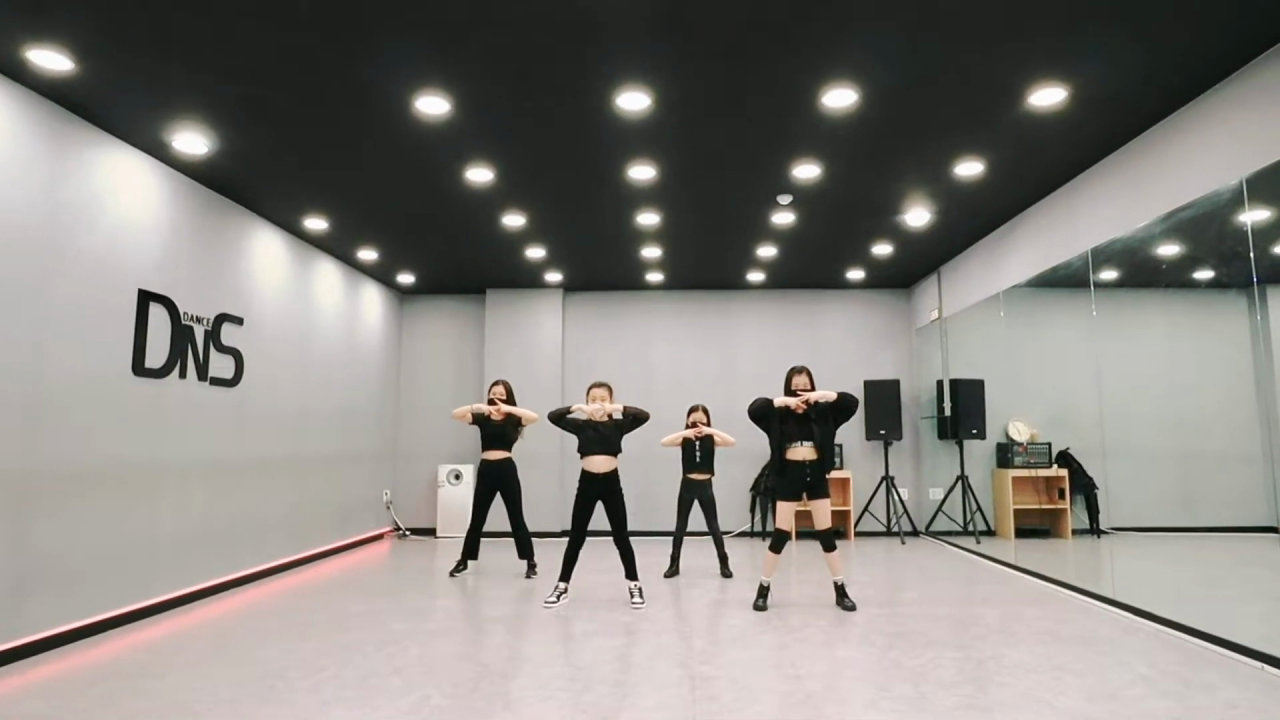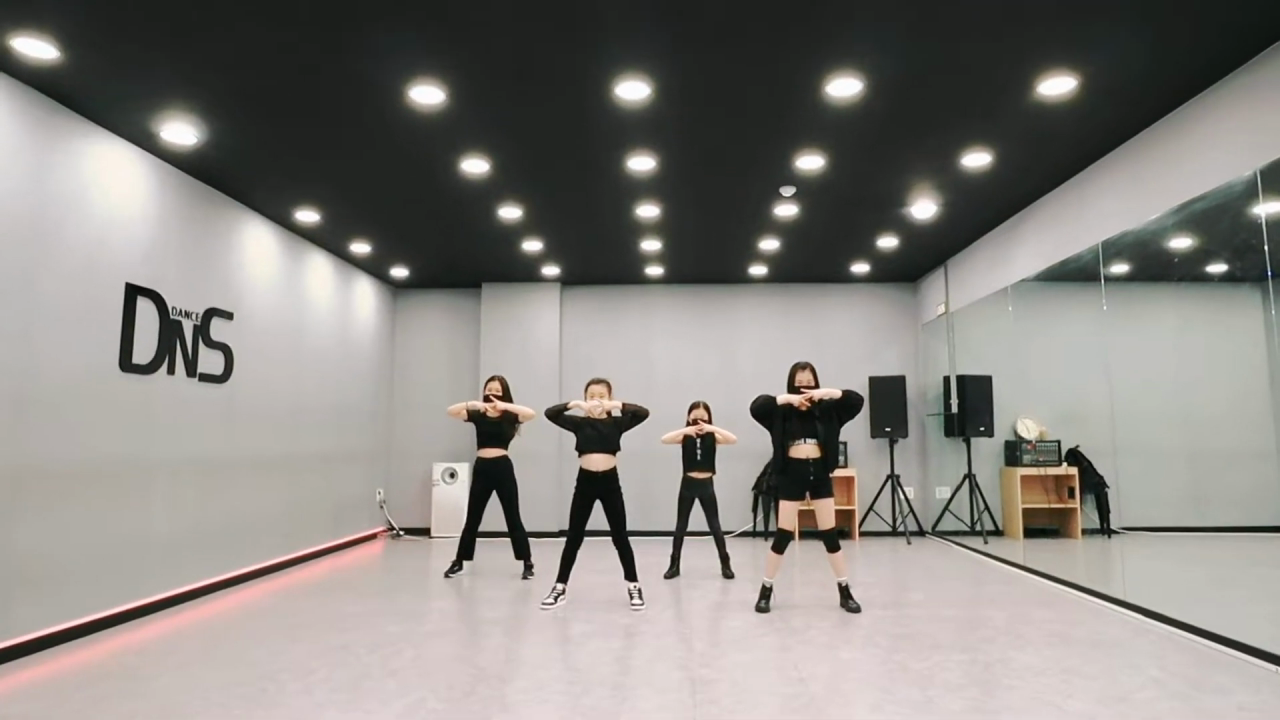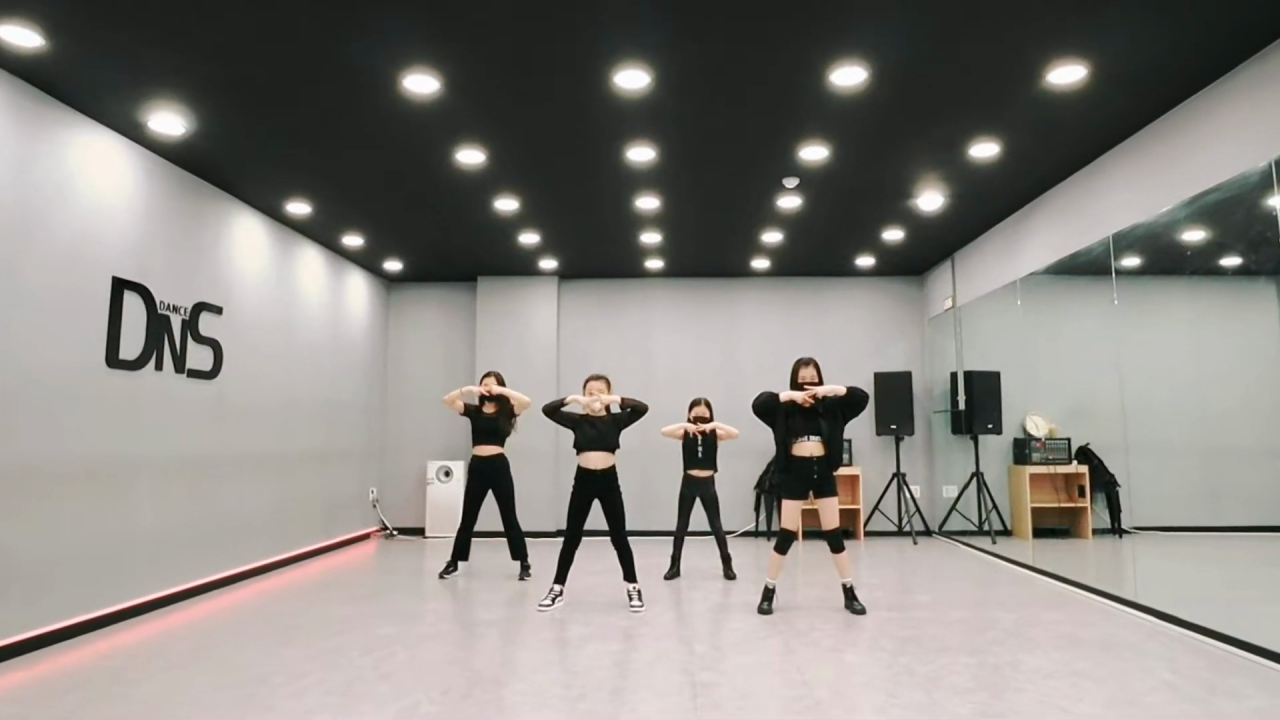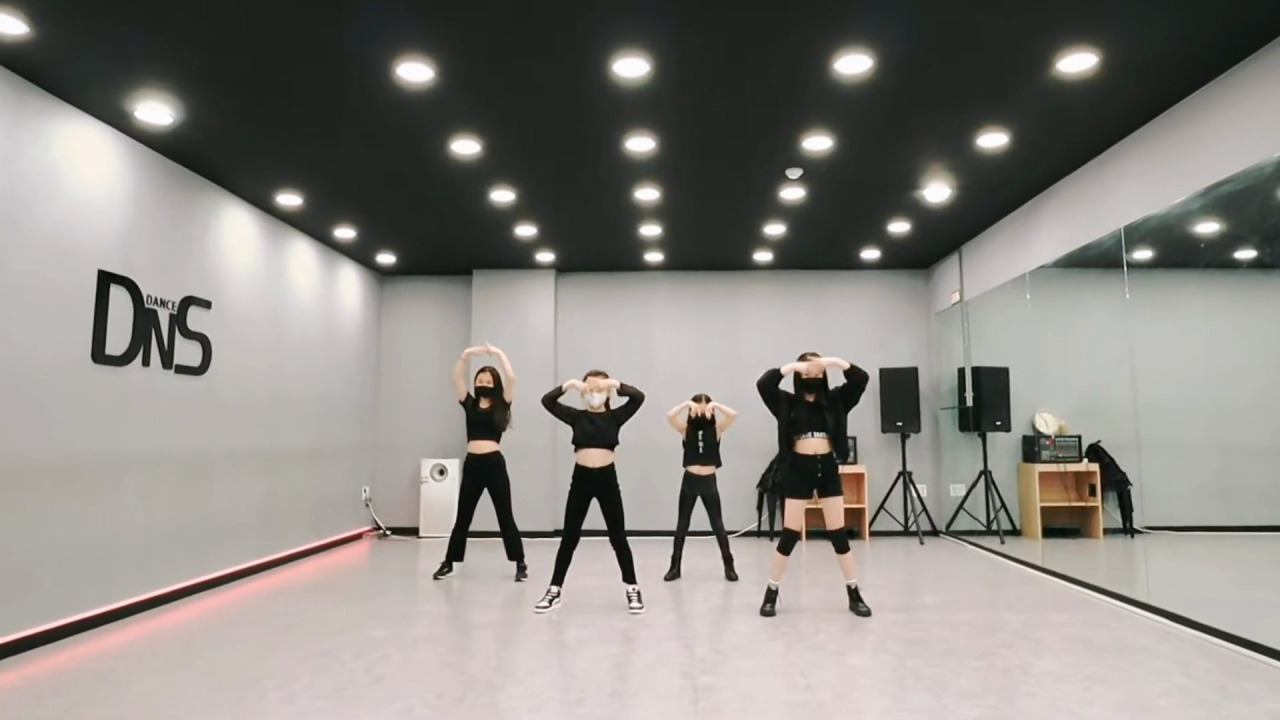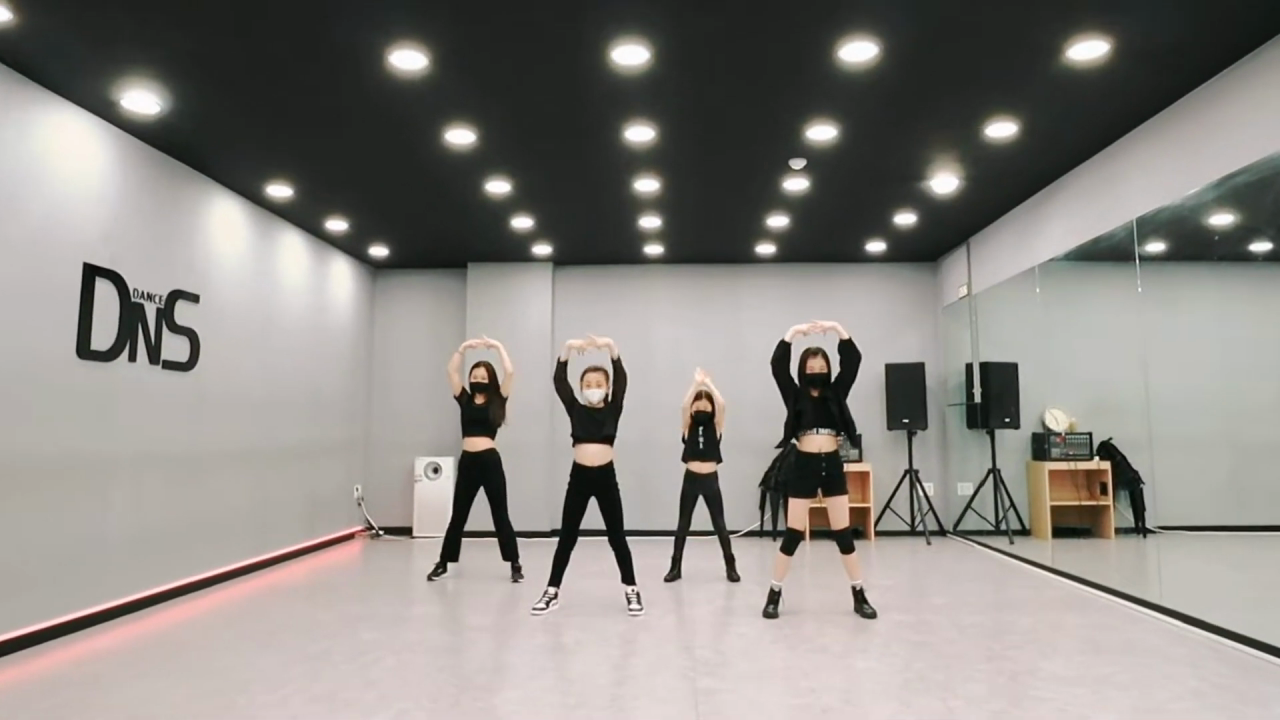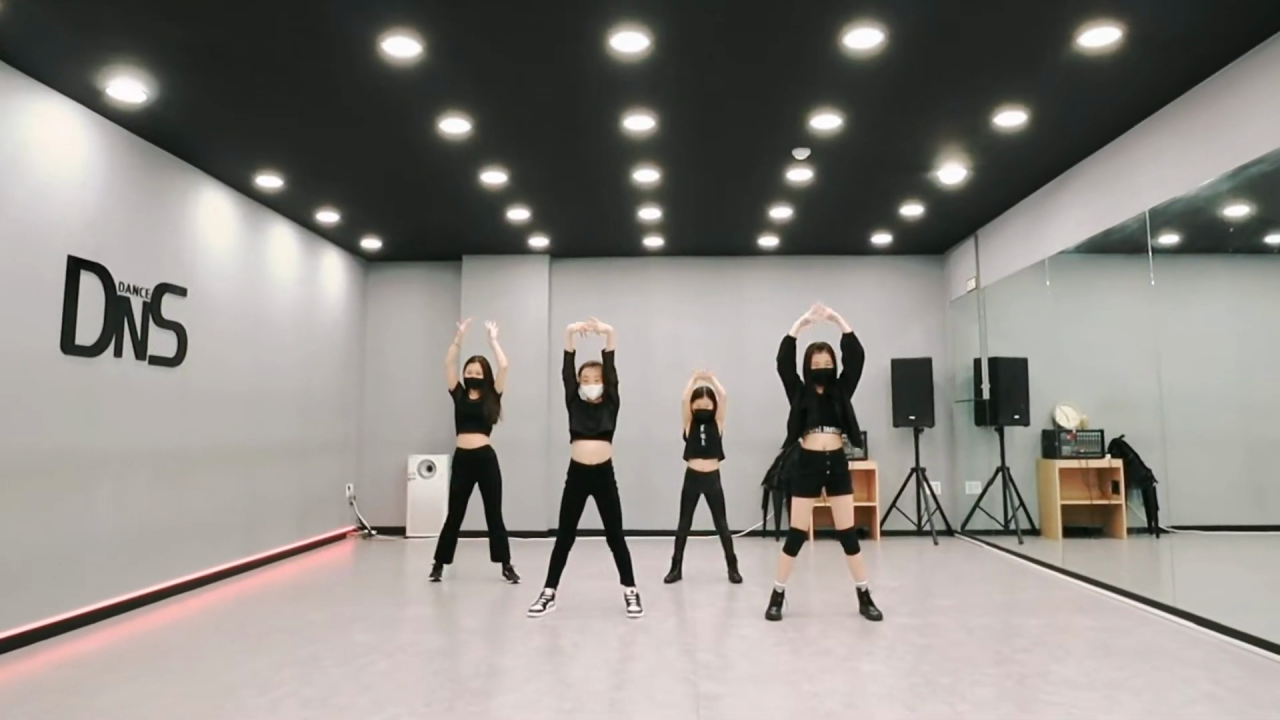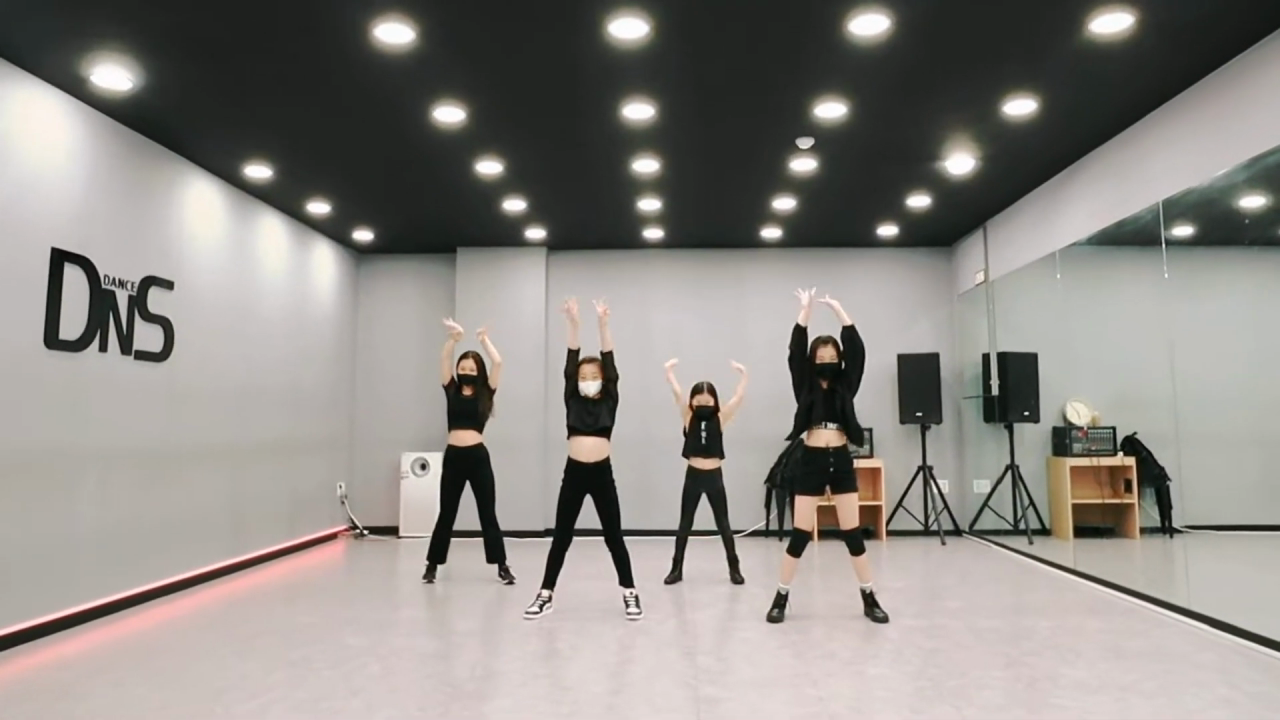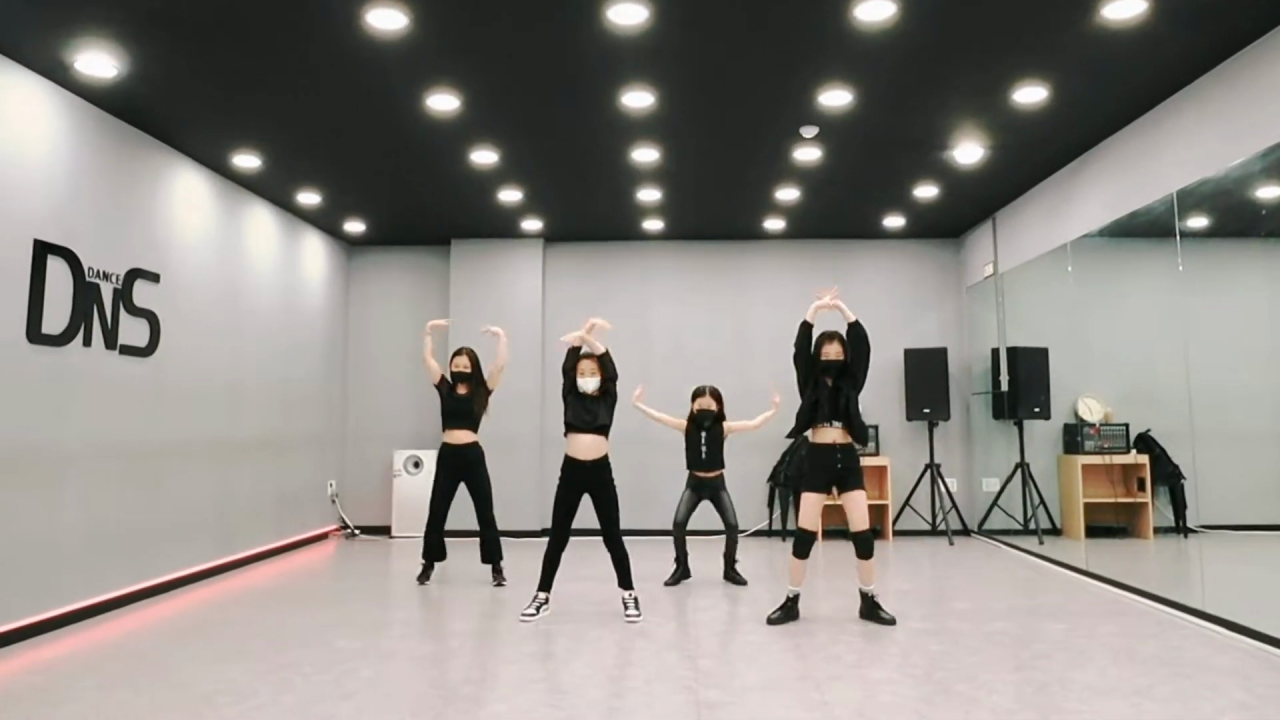
dt=0.2s
person 1, frame 1
left shoulder: (822, 411)
right shoulder: (779, 413)
left elbow: (852, 402)
right elbow: (754, 409)
left wrist: (824, 395)
right wrist: (783, 401)
left hip: (816, 474)
right hip: (789, 475)
left knee: (826, 534)
right knee: (780, 535)
left ankle: (840, 591)
right ankle: (763, 590)
person 1, frame 2
left shoulder: (826, 409)
right shoulder: (783, 411)
left elbow: (857, 401)
right elbow: (756, 407)
left wrist: (828, 392)
right wrist: (785, 398)
left hip: (819, 472)
right hip: (792, 473)
left knee: (830, 534)
right knee: (783, 535)
left ankle: (845, 592)
right ankle: (765, 591)
person 1, frame 3
left shoulder: (830, 406)
right shoulder: (785, 408)
left elbow: (862, 398)
right elbow: (758, 404)
left wrist: (832, 389)
right wrist: (789, 396)
left hip: (823, 470)
right hip: (795, 471)
left knee: (834, 535)
right knee: (786, 535)
left ankle: (849, 593)
right ankle: (768, 592)
person 1, frame 4
left shoulder: (834, 400)
right shoulder: (789, 402)
left elbow: (861, 379)
right elbow: (763, 384)
left wrist: (835, 362)
right wrist: (789, 368)
left hip: (828, 468)
right hip: (799, 469)
left knee: (839, 534)
right knee: (789, 534)
left ankle: (854, 594)
right ankle: (771, 593)
person 1, frame 5
left shoulder: (836, 394)
right shoulder: (795, 396)
left elbow: (853, 360)
right elbow: (777, 364)
left wrist: (835, 328)
right wrist: (794, 331)
left hip: (832, 466)
right hip: (804, 467)
left knee: (844, 534)
right knee: (793, 534)
left ankle: (859, 595)
right ankle: (774, 594)
person 1, frame 6
left shoulder: (841, 392)
right shoulder: (800, 393)
left elbow: (856, 357)
right elbow: (784, 361)
left wrist: (838, 319)
right wrist: (800, 323)
left hip: (837, 466)
right hip: (808, 466)
left knee: (848, 535)
right knee: (796, 535)
left ankle: (864, 597)
right ankle: (778, 596)
person 1, frame 7
left shoulder: (846, 386)
right shoulder: (805, 388)
left elbow: (856, 351)
right elbow: (795, 353)
left wrist: (838, 309)
right wrist: (805, 311)
left hip: (841, 462)
right hip: (811, 462)
left knee: (853, 535)
right knee: (800, 534)
left ankle: (869, 599)
right ankle: (781, 598)
person 1, frame 8
left shoulder: (851, 383)
right shoulder: (810, 384)
left elbow: (862, 347)
right elbow: (801, 350)
right wrist: (814, 309)
left hip: (848, 461)
right hip: (818, 461)
left knee: (863, 535)
right knee: (804, 535)
left ankle: (869, 601)
right ankle: (791, 601)
person 2, frame 1
left shoulder: (618, 425)
right shoulder: (581, 425)
left elbow: (644, 415)
right elbow: (552, 416)
left wrist: (617, 409)
right wrist: (577, 408)
left hip: (611, 483)
right hip: (587, 482)
left knee: (621, 537)
right knee: (576, 537)
left ankle: (634, 586)
right ankle: (562, 587)
person 2, frame 2
left shoulder: (616, 423)
right shoulder: (579, 423)
left elbow: (644, 413)
right elbow: (550, 413)
left wrist: (616, 406)
right wrist: (574, 405)
left hip: (610, 481)
right hip: (585, 481)
left knee: (620, 537)
right knee: (573, 537)
left ankle: (634, 587)
right ankle: (560, 588)
person 2, frame 3
left shoulder: (616, 420)
right shoulder: (577, 420)
left elbow: (643, 408)
right elbow: (547, 410)
left wrist: (615, 400)
right wrist: (572, 399)
left hip: (608, 480)
right hip: (583, 480)
left knee: (619, 537)
right knee: (571, 537)
left ankle: (633, 589)
right ankle: (557, 589)
person 2, frame 4
left shoulder: (615, 417)
right shoulder: (576, 416)
left elbow: (639, 397)
right elbow: (546, 401)
left wrist: (614, 384)
right wrist: (569, 385)
left hip: (607, 479)
right hip: (581, 478)
left knee: (618, 537)
right knee: (569, 537)
left ankle: (632, 590)
right ankle: (554, 591)
person 2, frame 5
left shoulder: (613, 410)
right shoulder: (575, 410)
left elbow: (621, 378)
right elbow: (559, 380)
left wrist: (610, 347)
right wrist: (568, 349)
left hip: (606, 478)
right hip: (579, 477)
left knee: (617, 537)
right knee: (567, 537)
left ankle: (631, 591)
right ankle: (552, 592)
person 2, frame 6
left shoulder: (611, 406)
right shoulder: (574, 405)
left elbow: (611, 371)
right elbow: (567, 373)
left wrist: (609, 334)
right wrist: (571, 334)
left hip: (604, 476)
right hip: (577, 476)
left knee: (616, 538)
right knee: (564, 537)
left ankle: (630, 593)
right ankle: (549, 593)
person 2, frame 7
left shoulder: (609, 402)
right shoulder: (572, 401)
left elbow: (611, 367)
right elbow: (570, 367)
left hip: (602, 474)
right hip: (574, 474)
left knee: (614, 537)
right knee: (561, 537)
left ankle: (629, 593)
right ankle: (546, 594)
person 2, frame 8
left shoulder: (608, 399)
right shoulder: (570, 397)
left elbow: (612, 370)
right elbow: (568, 366)
left wrist: (590, 337)
right wrist: (583, 333)
left hip: (600, 472)
right hip: (571, 472)
left knee: (613, 538)
right knee: (557, 538)
left ankle: (629, 596)
right ankle: (542, 597)
person 3, frame 1
left shoulder: (513, 419)
right shoulder: (482, 418)
left elbow: (534, 417)
right elbow: (455, 414)
left wrist: (509, 408)
right wrist: (477, 406)
left hip: (507, 470)
right hip: (486, 470)
left knee: (517, 519)
right knee: (477, 520)
left ankle: (530, 563)
right ankle: (463, 562)
person 3, frame 2
left shoulder: (510, 416)
right shoulder: (477, 415)
left elbow: (531, 414)
right elbow: (450, 411)
left wrist: (505, 406)
right wrist: (472, 404)
left hip: (503, 468)
right hip: (481, 469)
left knee: (513, 518)
right knee: (472, 519)
left ankle: (527, 564)
right ankle: (458, 562)
person 3, frame 3
left shoulder: (506, 411)
right shoulder: (473, 410)
left elbow: (527, 402)
right elbow: (447, 401)
left wrist: (502, 390)
right wrist: (467, 390)
left hip: (499, 467)
right hip: (477, 467)
left knee: (509, 518)
right knee: (467, 519)
left ankle: (524, 564)
right ankle: (453, 562)
person 3, frame 4
left shoulder: (501, 405)
right shoulder: (470, 405)
left elbow: (511, 378)
right elbow: (457, 377)
left wrist: (498, 353)
right wrist: (467, 354)
left hip: (494, 465)
right hip: (472, 465)
left knee: (505, 517)
right knee: (463, 517)
left ankle: (520, 564)
right ankle: (448, 563)
person 3, frame 5
left shoulder: (497, 402)
right shoulder: (464, 400)
left elbow: (509, 373)
right elbow: (451, 372)
left wrist: (497, 346)
right wrist: (464, 347)
left hip: (491, 463)
right hip: (467, 463)
left knee: (501, 516)
right knee: (458, 517)
left ankle: (515, 565)
right ankle: (443, 563)
person 3, frame 6
left shoulder: (492, 397)
right shoulder: (459, 395)
left elbow: (504, 367)
right elbow: (449, 365)
left wrist: (493, 340)
right wrist: (459, 337)
left hip: (485, 459)
right hip: (462, 460)
left knee: (494, 516)
right knee: (454, 515)
left ankle: (506, 566)
right ankle: (439, 564)
person 3, frame 7
left shoulder: (485, 393)
right shoulder: (452, 391)
left elbow: (498, 363)
right elbow: (445, 360)
left wrist: (484, 340)
right wrist: (454, 337)
left hip: (478, 457)
right hip: (453, 458)
left knee: (488, 515)
right knee: (446, 515)
left ankle: (502, 567)
right ankle: (432, 565)
person 3, frame 8
left shoulder: (481, 392)
right shoulder: (445, 390)
left elbow: (500, 364)
right elbow: (428, 359)
left wrist: (501, 336)
right wrist: (429, 332)
left hip: (472, 456)
right hip: (447, 457)
left knee: (486, 514)
right knee: (436, 514)
left ankle: (496, 567)
right ankle: (428, 565)
person 4, frame 1
left shoulder: (712, 439)
right shoulder: (684, 439)
left elbow: (732, 442)
right elbow: (664, 442)
left wrist: (711, 431)
right wrist: (685, 433)
left hip: (705, 486)
right hip: (687, 485)
left knee: (713, 526)
right knee: (680, 526)
left ankle: (724, 564)
right ankle: (674, 564)
person 4, frame 2
left shoulder: (713, 437)
right shoulder: (685, 437)
left elbow: (733, 440)
right elbow: (664, 439)
left wrist: (712, 428)
right wrist: (685, 430)
left hip: (706, 484)
right hip: (688, 484)
left knee: (715, 526)
right knee: (681, 526)
left ankle: (725, 564)
right ankle: (674, 564)
person 4, frame 3
left shoulder: (714, 434)
right shoulder: (685, 433)
left elbow: (735, 434)
right elbow: (664, 432)
left wrist: (715, 425)
right wrist: (685, 425)
left hip: (707, 483)
right hip: (689, 482)
left knee: (716, 526)
right knee: (681, 525)
left ankle: (727, 564)
right ankle: (675, 565)
person 4, frame 4
left shoulder: (716, 429)
right shoulder: (686, 429)
left elbow: (733, 415)
right elbow: (670, 416)
left wrist: (715, 406)
right wrist: (687, 405)
left hip: (709, 482)
right hip: (689, 481)
left knee: (718, 525)
right knee: (682, 525)
left ankle: (729, 565)
right ankle: (675, 566)
person 4, frame 5
left shoulder: (716, 426)
right shoulder: (688, 426)
left elbow: (721, 404)
right elbow: (684, 406)
left wrist: (708, 384)
right wrist: (696, 383)
left hip: (711, 480)
right hip: (691, 480)
left knee: (719, 525)
right knee: (683, 525)
left ankle: (730, 566)
right ankle: (676, 566)
person 4, frame 6
left shoulder: (717, 423)
right shoulder: (689, 423)
left elbow: (723, 398)
right elbow: (685, 400)
left wrist: (710, 378)
right wrist: (695, 378)
left hip: (712, 479)
right hip: (692, 478)
left knee: (722, 525)
right knee: (684, 524)
left ankle: (732, 567)
right ankle: (676, 567)
person 4, frame 7
left shoulder: (720, 419)
right shoulder: (689, 419)
left elbow: (738, 397)
right elbow: (678, 395)
left wrist: (743, 375)
right wrist: (669, 372)
left hip: (714, 477)
right hip: (693, 476)
left knee: (723, 524)
right knee: (685, 524)
left ankle: (734, 567)
right ankle: (677, 568)
person 4, frame 8
left shoulder: (723, 427)
right shoulder: (687, 426)
left elbow: (753, 424)
right elbow: (659, 417)
left wrist: (773, 410)
left hip: (716, 484)
right hip: (695, 483)
left knee: (732, 524)
right knee: (679, 522)
left ankle: (730, 568)
right ankle: (681, 568)
